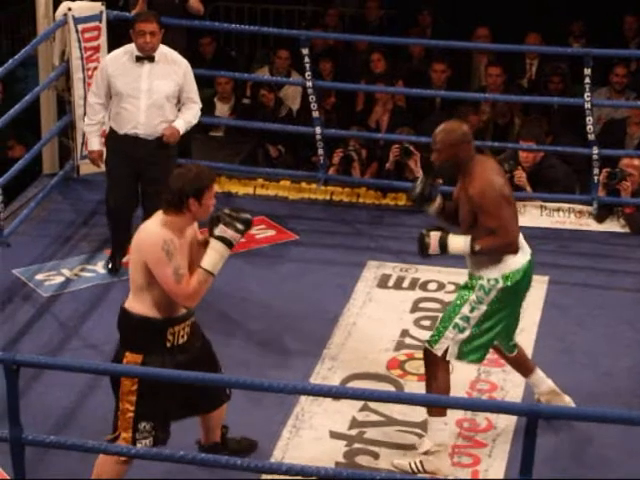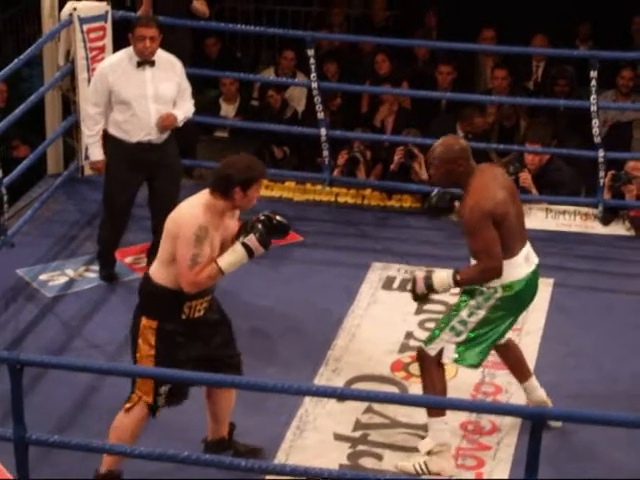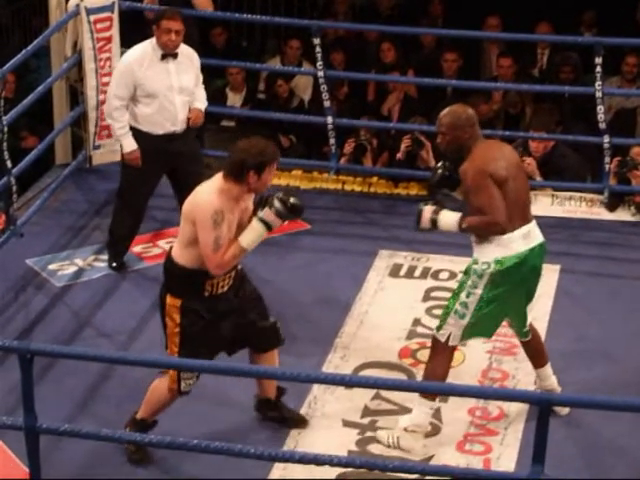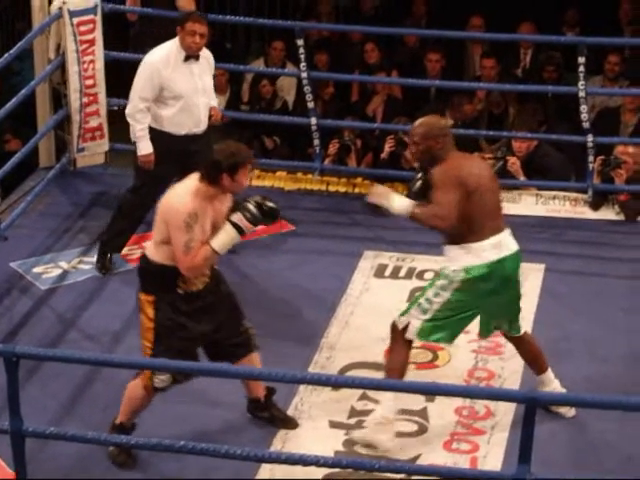
dt=1s
person 1, frame 1
left shoulder: (481, 186)
right shoulder: (476, 167)
left elbow: (509, 241)
right elbow: (460, 216)
left wrist: (449, 243)
right wrist: (432, 201)
left hip: (497, 279)
right hip: (512, 271)
left knee: (435, 353)
right knee: (499, 341)
right ankle: (553, 397)
person 1, frame 2
left shoulder: (475, 204)
right shoulder: (492, 172)
left elbow: (491, 268)
left wrist: (438, 280)
right wrist: (453, 209)
left hip: (502, 287)
right hip: (526, 271)
left knee: (430, 355)
right knee: (496, 334)
right ankle: (540, 403)
person 1, frame 3
left shoulder: (473, 166)
right shoulder: (503, 150)
left elbow: (497, 222)
left wrist: (445, 219)
right wrist: (457, 188)
left hip: (499, 261)
right hip: (531, 247)
left knee: (444, 339)
right knee: (519, 322)
left ankle: (414, 429)
right ankle: (551, 391)
person 1, frame 4
left shoulder: (445, 171)
right shoulder: (478, 164)
left elbow: (444, 221)
left wrist: (396, 202)
right wrist: (428, 202)
left hip: (473, 269)
right hip: (507, 255)
left knee: (403, 332)
right knee: (512, 329)
left ankle: (382, 424)
right ankle: (557, 394)
person 2, frame 1
left shoulder: (185, 224)
right shoulder: (156, 238)
right elbow: (188, 296)
left wrist: (215, 236)
right wrist: (221, 245)
left hip: (181, 329)
right hip: (147, 338)
left knee: (215, 394)
right knee: (131, 439)
left ankle: (213, 443)
person 2, frame 2
left shoulder: (227, 207)
right shoulder: (194, 219)
left elbow: (224, 248)
right elbow: (192, 281)
left wrist: (257, 232)
right wrist: (244, 249)
left hip: (201, 303)
right hip: (164, 308)
left knee: (227, 370)
right knee: (146, 398)
left ankle: (219, 441)
person 2, frame 3
left shoulder: (242, 190)
right shoulder: (210, 203)
right elbow: (218, 263)
left wrist: (272, 212)
right wrist: (263, 224)
left hip: (229, 279)
right hip: (190, 288)
left knee: (266, 339)
right knee: (181, 375)
left ankle: (269, 403)
right ankle: (137, 425)
person 2, frame 4
left shoulder: (218, 189)
right shoulder: (184, 205)
right elbow: (190, 266)
left wrist: (252, 215)
right wrist: (236, 227)
left hip: (203, 279)
right hip: (166, 288)
left knee: (241, 343)
right knee: (157, 374)
left ankle: (260, 403)
right ankle: (118, 430)
person 3, frame 1
left shoulder: (178, 64)
right shoulder: (112, 61)
left elbow: (192, 104)
right elbow: (96, 103)
left wrist: (179, 126)
right wrist: (93, 141)
left hip: (160, 146)
right hip: (121, 144)
left knee: (157, 206)
right knee: (118, 203)
right ankle: (118, 250)
person 3, frame 2
left shoulder: (173, 65)
right shoulder: (110, 68)
left elbow: (186, 100)
right elbow: (93, 112)
left wrist: (177, 116)
right wrist: (95, 151)
left hip: (163, 149)
right hip: (123, 151)
left knee: (167, 209)
right knee: (116, 210)
right ankle: (106, 261)
person 3, frame 3
left shoulder: (190, 56)
right shoulder: (133, 60)
left elbow: (197, 87)
right elbow: (115, 104)
left wrist: (199, 107)
right wrist: (127, 144)
left hip: (184, 138)
right hip: (146, 142)
right knee: (132, 199)
right ankle: (116, 251)
person 3, frame 4
left shoulder: (207, 58)
right shoulder: (157, 61)
right elbow: (137, 106)
left wrist: (213, 105)
right wrist: (144, 146)
left hip: (197, 139)
right hip: (164, 141)
right knee: (142, 196)
right ankle: (108, 248)
